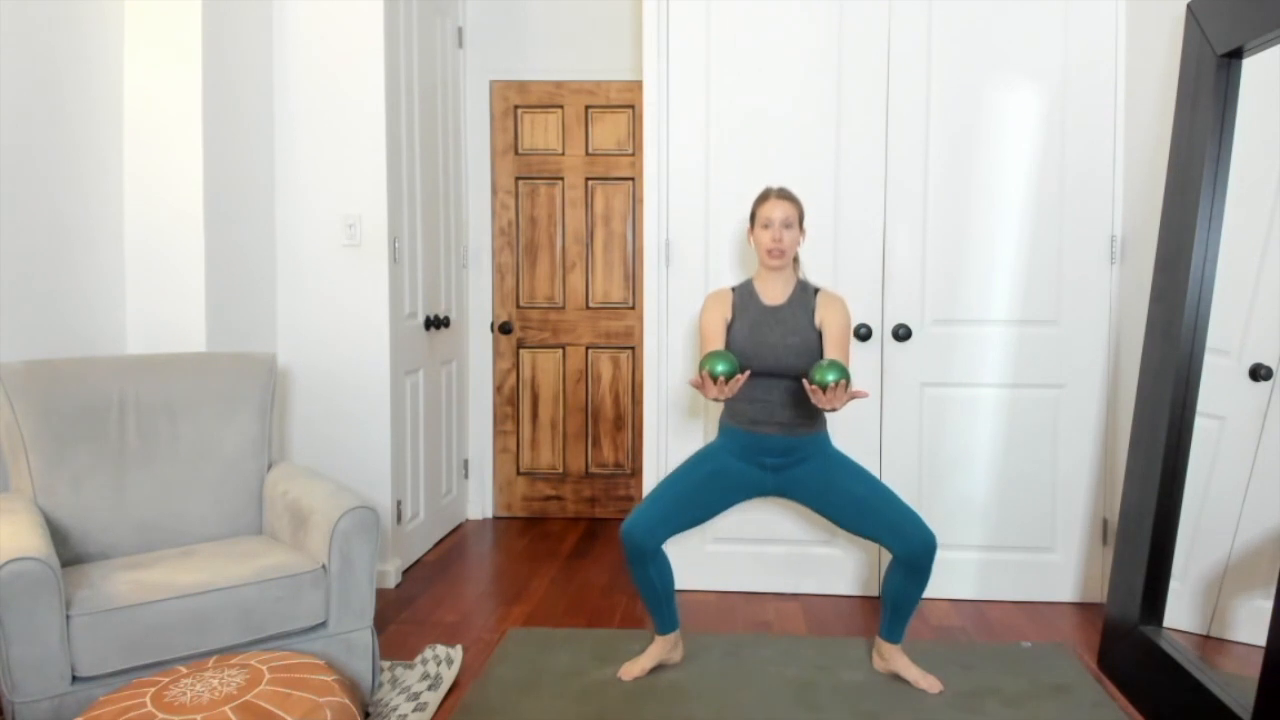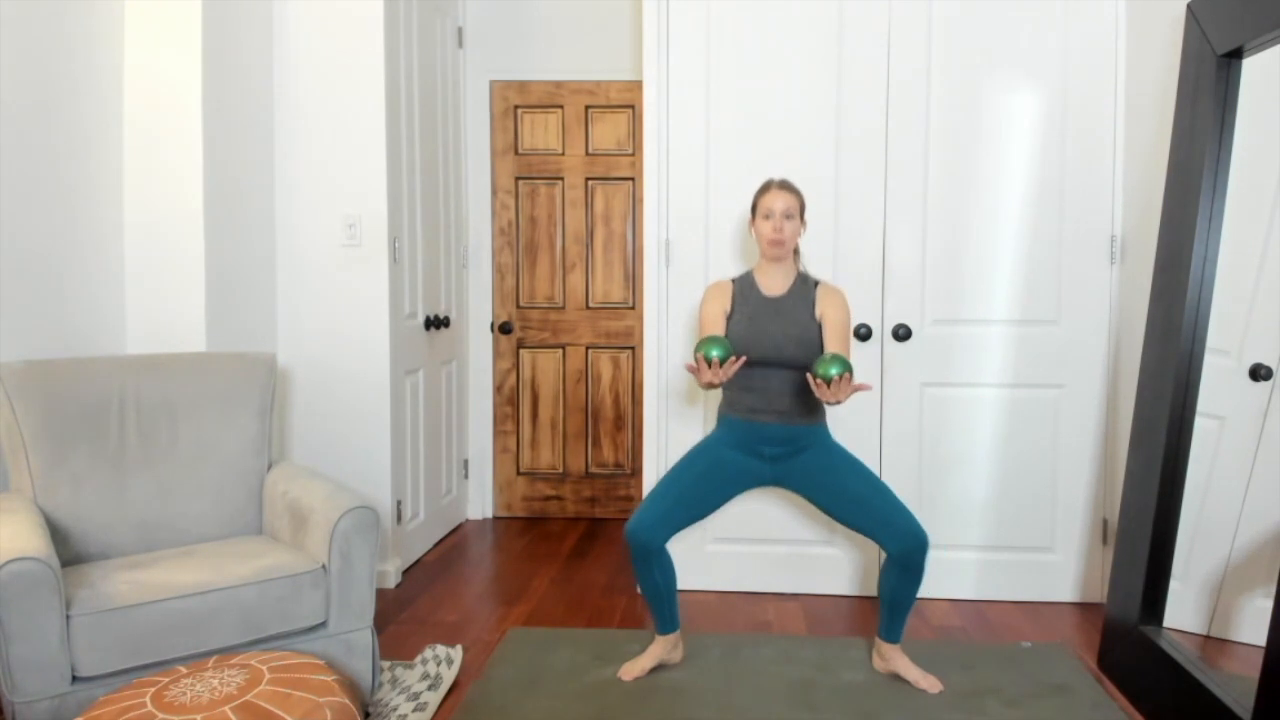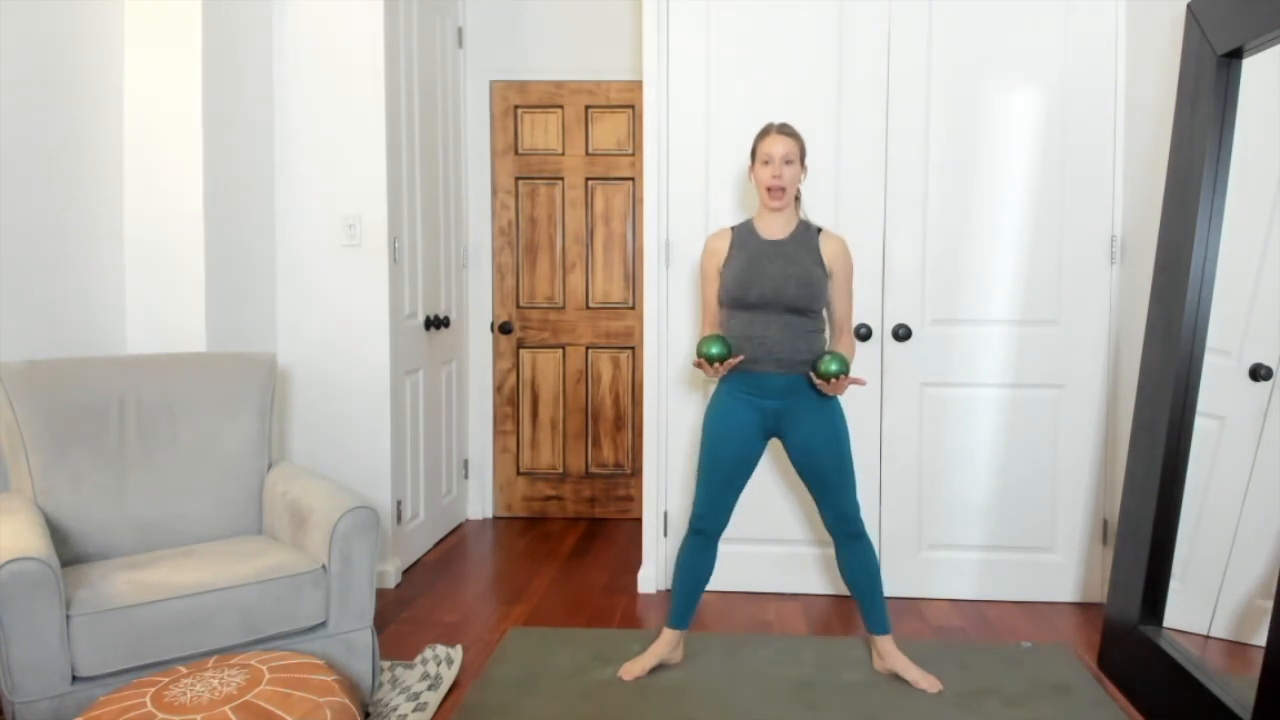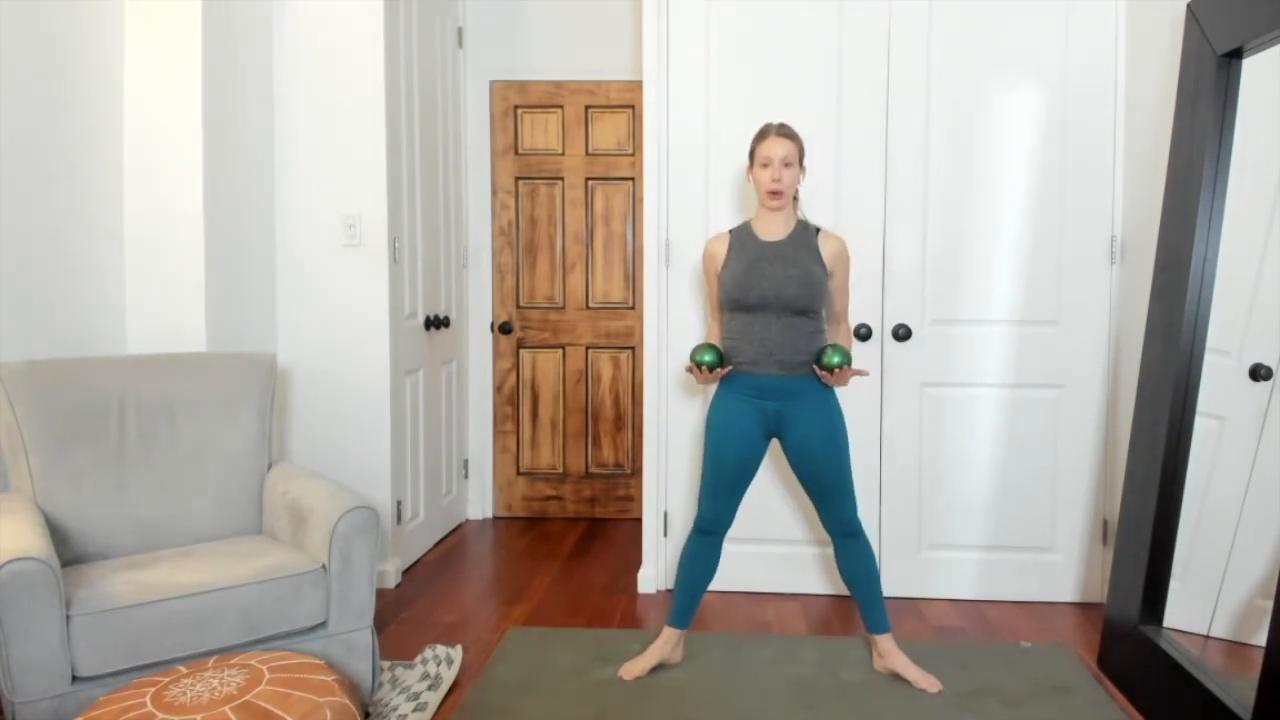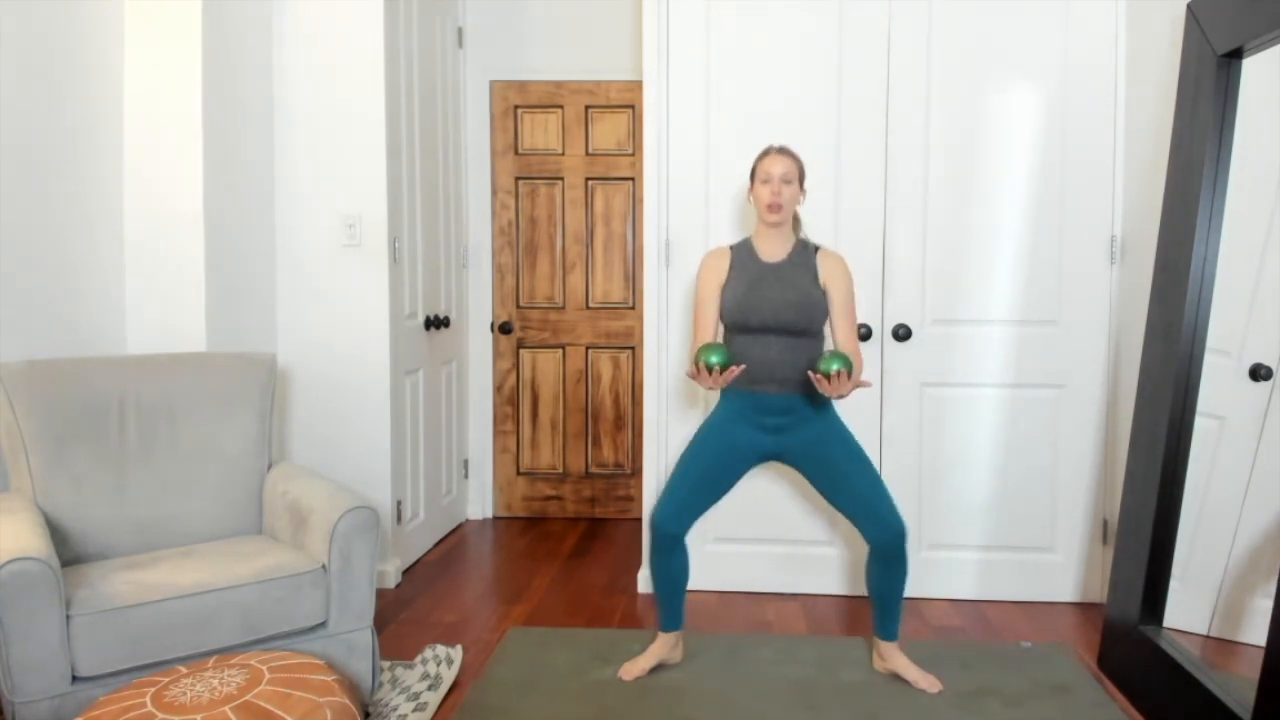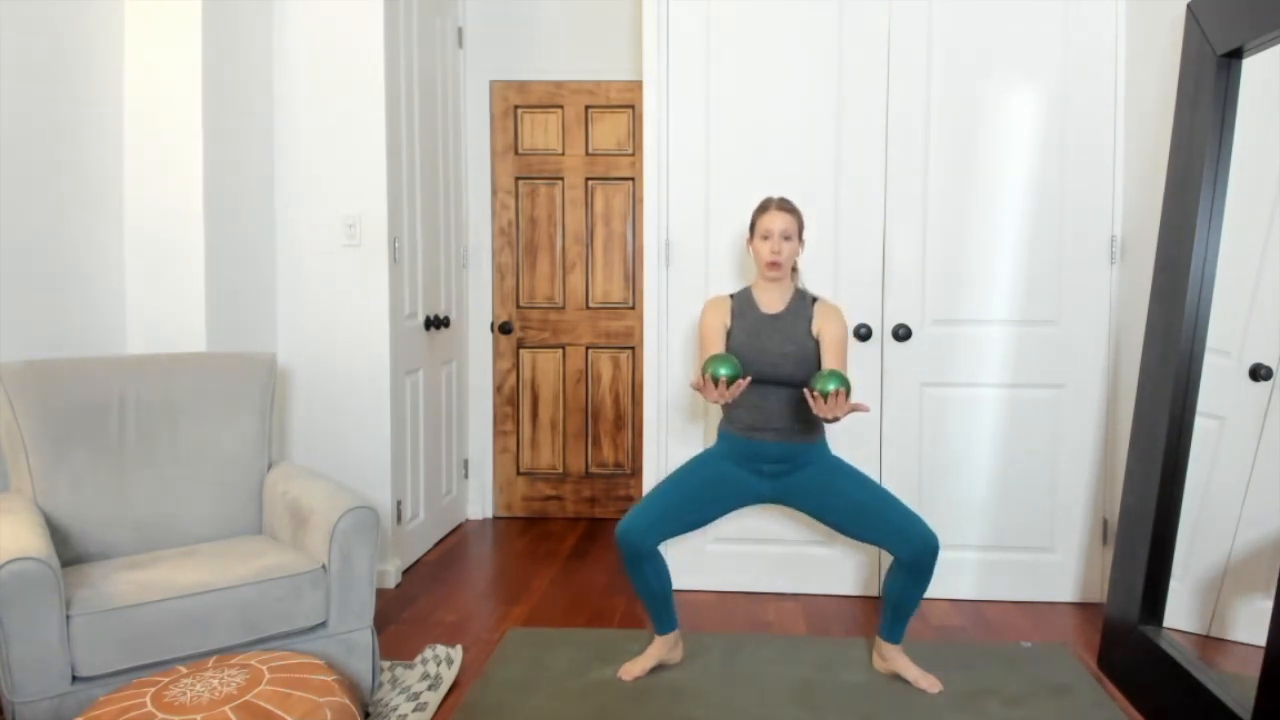
dt=0.5s
person 1, frame 1
left shoulder: (828, 306)
right shoulder: (721, 303)
left elbow: (839, 381)
right elbow: (711, 375)
left wrist: (834, 398)
right wrist: (716, 390)
left hip: (808, 454)
right hip: (736, 451)
left knee: (918, 543)
right knee: (638, 534)
left ankle: (889, 649)
right ankle: (667, 641)
person 1, frame 2
left shoulder: (827, 298)
right shoulder: (722, 294)
left elbow: (839, 376)
right elbow: (708, 363)
left wrist: (837, 392)
right wrist: (709, 376)
left hip: (808, 445)
right hip: (735, 442)
left knee: (910, 541)
right knee: (642, 532)
left ankle: (889, 649)
right ankle: (667, 640)
person 1, frame 3
left shoulder: (829, 247)
right shoulder: (722, 244)
left elbow: (842, 331)
right elbow: (711, 326)
left wrist: (839, 373)
right wrist: (711, 360)
left hip: (808, 398)
right hip: (739, 395)
left knee: (846, 524)
right knee: (706, 521)
left ankle: (885, 648)
right ankle: (670, 641)
person 1, frame 4
left shoulder: (828, 248)
right shoulder: (721, 248)
left elbow: (838, 324)
left wrist: (840, 365)
right wrist: (707, 363)
left hip: (808, 399)
right hip: (739, 398)
left knee: (844, 524)
right knee: (710, 523)
left ankle: (885, 648)
right ankle: (670, 640)
person 1, frame 5
left shoulder: (828, 265)
right shoulder: (719, 263)
left elbow: (849, 350)
right elbow: (703, 345)
left wrist: (843, 381)
right wrist: (707, 373)
left hip: (810, 418)
right hip: (739, 415)
left knee: (889, 531)
right knee: (666, 522)
left ankle: (887, 648)
right ankle: (668, 640)
person 1, frame 6
left shoulder: (825, 315)
right shoulder: (720, 310)
left elbow: (836, 392)
right elbow: (711, 379)
left wrist: (834, 409)
right wrist: (716, 393)
left hip: (808, 461)
right hip: (734, 457)
left knee: (920, 545)
right knee: (632, 536)
left ankle: (889, 648)
right ankle: (666, 640)
